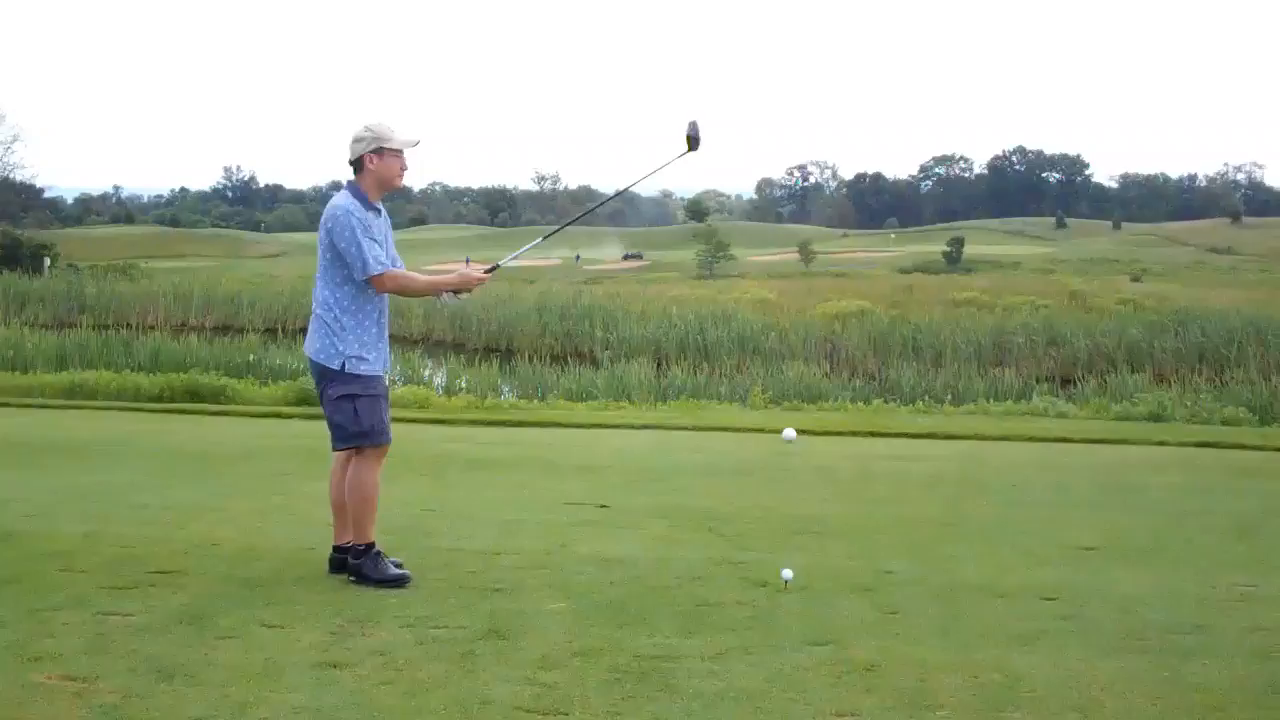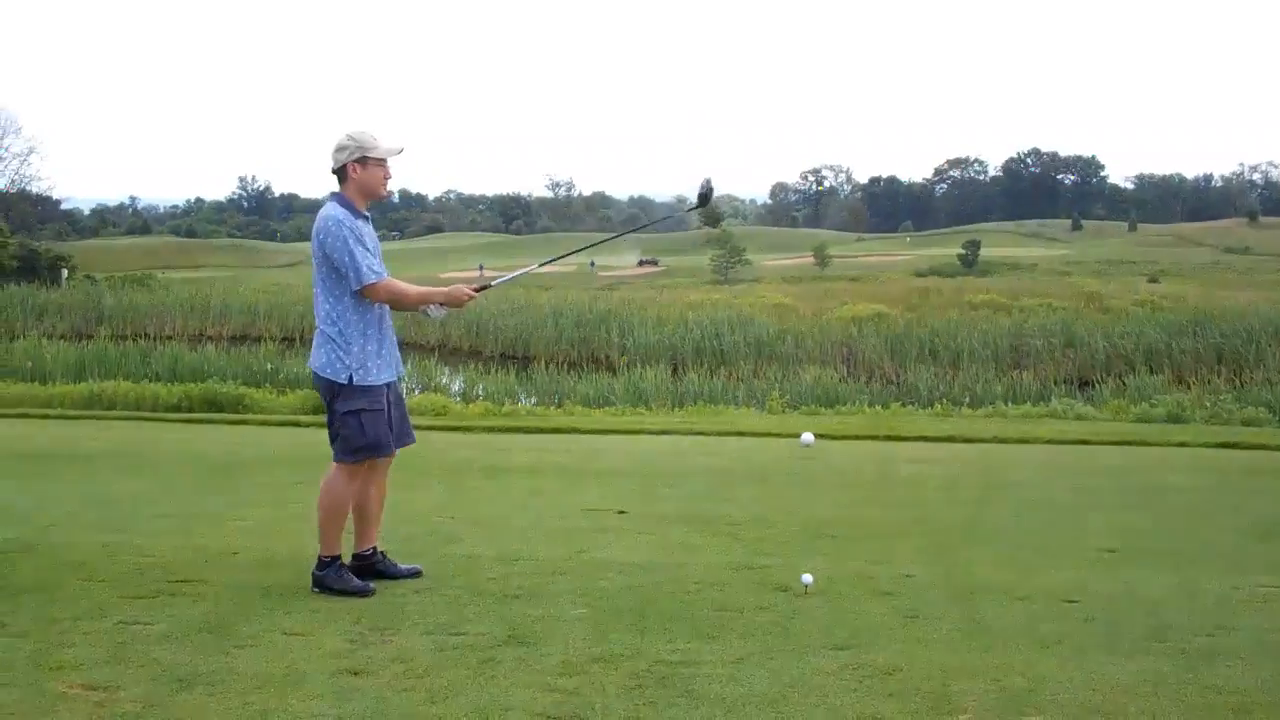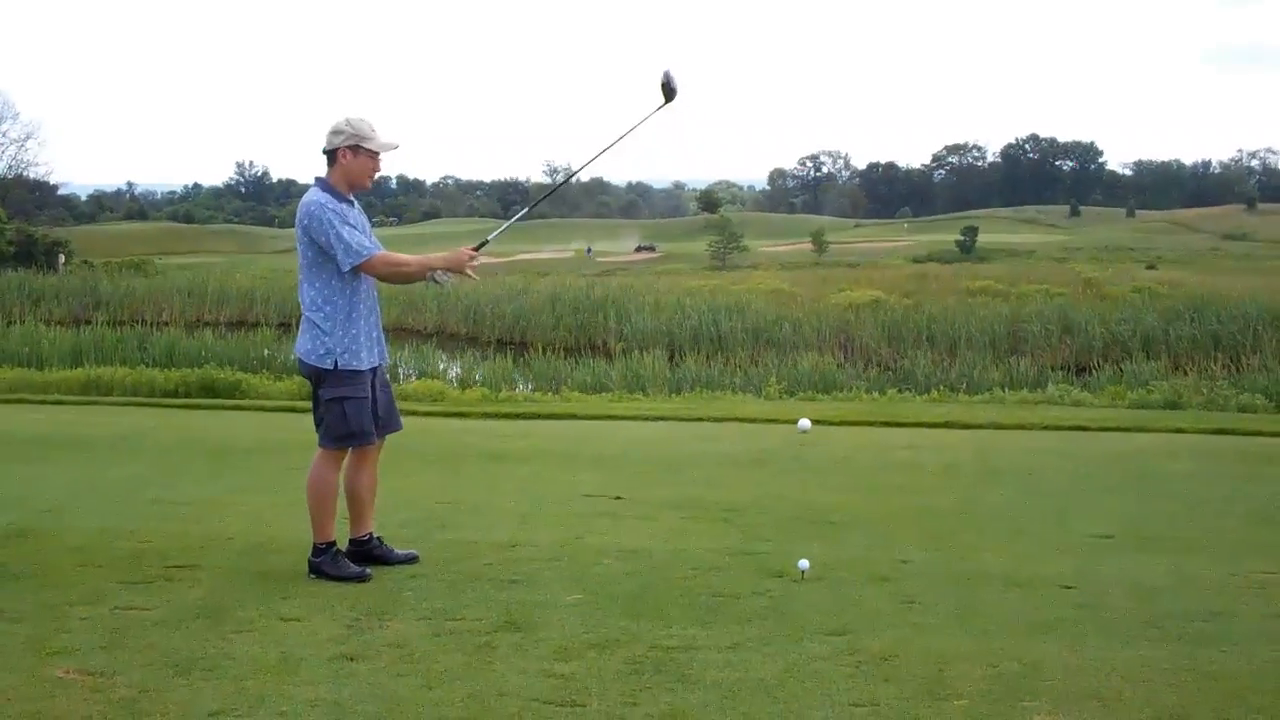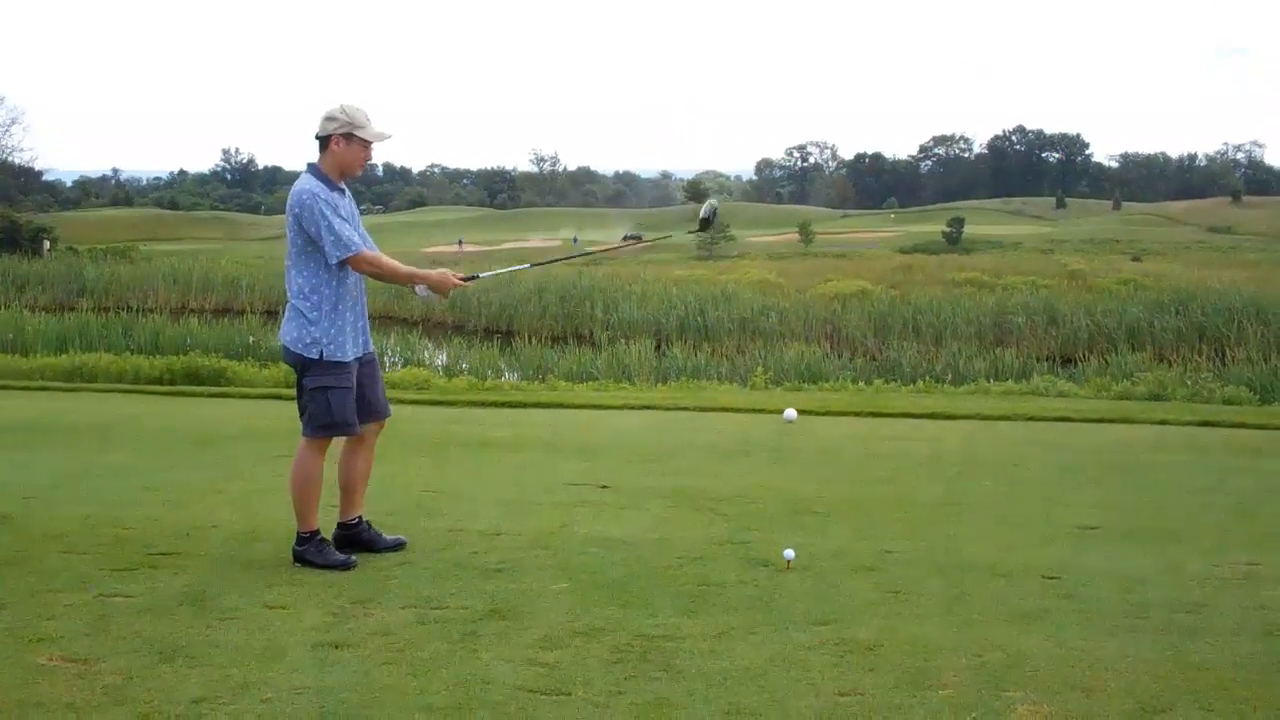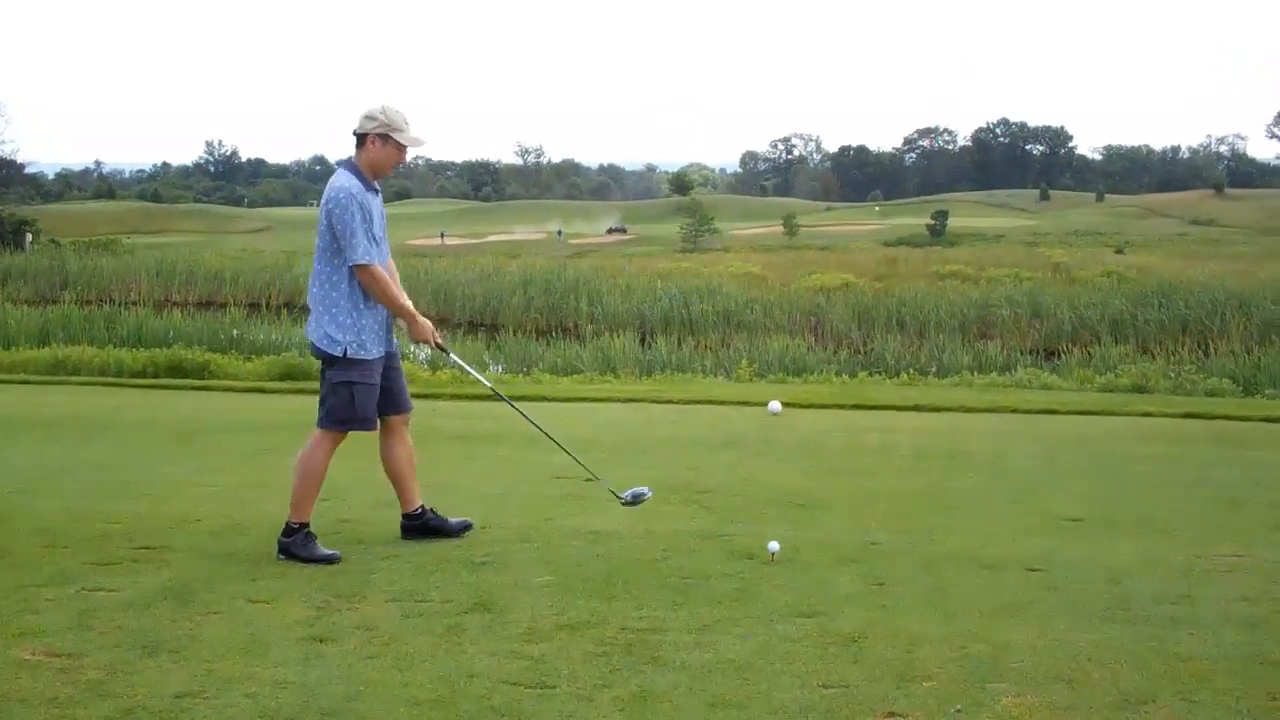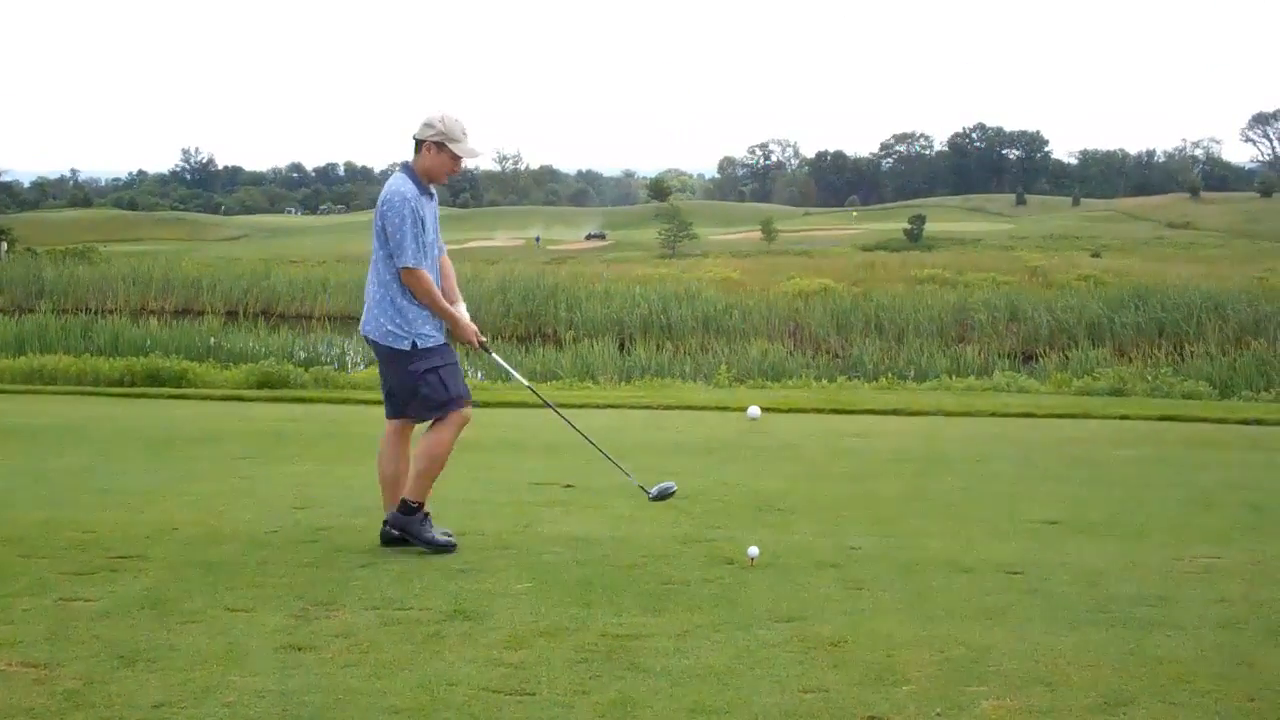
dt=0.4s
person 1, frame 1
left shoulder: (377, 213)
right shoulder: (344, 211)
left elbow: (395, 277)
right elbow: (384, 280)
left wrist: (446, 286)
right wrist: (450, 281)
left hip: (365, 352)
right hip: (344, 354)
left knee: (352, 451)
right knee: (369, 449)
left ankle: (344, 548)
right ankle: (362, 551)
person 1, frame 2
left shoulder: (360, 221)
right shoulder: (334, 222)
left elbow: (384, 290)
right elbow: (377, 289)
left wrist: (430, 299)
right wrist: (441, 295)
left hip: (377, 364)
right hip: (350, 367)
left knee: (379, 459)
right knee: (350, 463)
left ankle: (366, 555)
right ankle: (327, 565)
person 1, frame 3
left shoulder: (350, 206)
right shoulder: (319, 207)
left elbow: (383, 268)
right elbow: (376, 264)
left wrist: (435, 270)
right wrist: (441, 260)
left hip: (366, 349)
right hip: (335, 352)
left knee: (370, 444)
right knee: (336, 448)
left ankle: (363, 540)
right ankle: (323, 551)
person 1, frame 4
left shoulder: (341, 193)
right shoulder: (311, 194)
left elbow: (370, 255)
right elbow: (359, 261)
left wrist: (418, 278)
right wrist: (425, 277)
left hip: (354, 338)
right hip: (321, 340)
left knee: (369, 428)
right knee: (318, 438)
left ankle: (352, 526)
right ankle: (307, 539)
person 1, frame 5
left shoulder: (369, 190)
right shoulder: (345, 192)
right elbow: (366, 271)
left wrist: (408, 312)
right wrist: (412, 317)
left hip: (374, 334)
right hip: (349, 338)
left knee: (396, 421)
right knee: (334, 430)
left ankle: (416, 514)
right ankle: (295, 532)
person 1, frame 6
left shoulder: (426, 192)
right shoulder: (400, 196)
left elbow: (438, 256)
right elbow: (410, 273)
left wrist: (459, 307)
right wrist: (453, 320)
left hip: (395, 330)
right hip: (407, 332)
left knee: (401, 424)
right knee: (453, 414)
left ankle: (397, 519)
right ankle: (409, 511)
